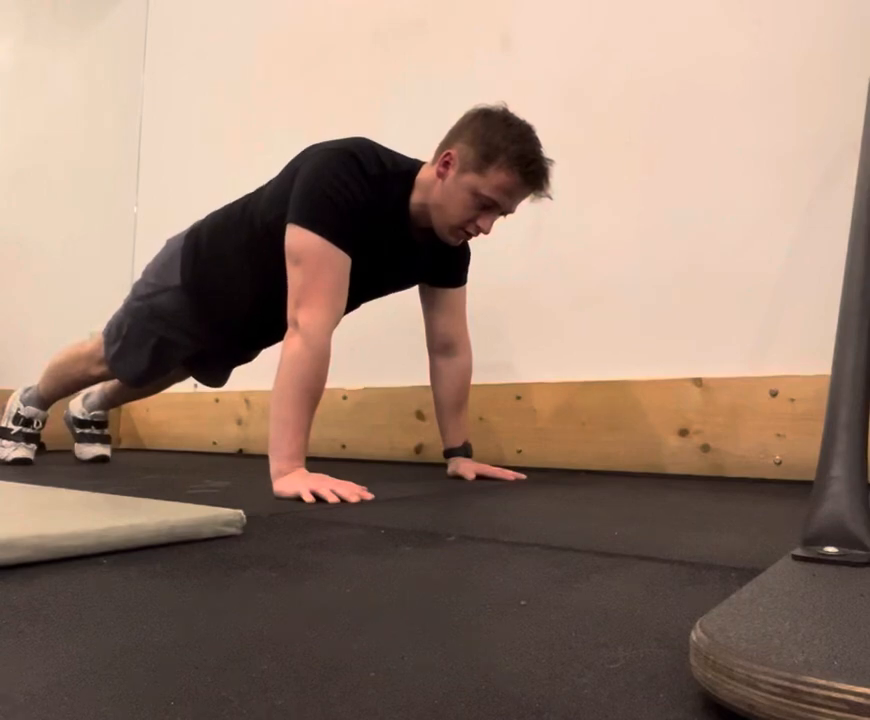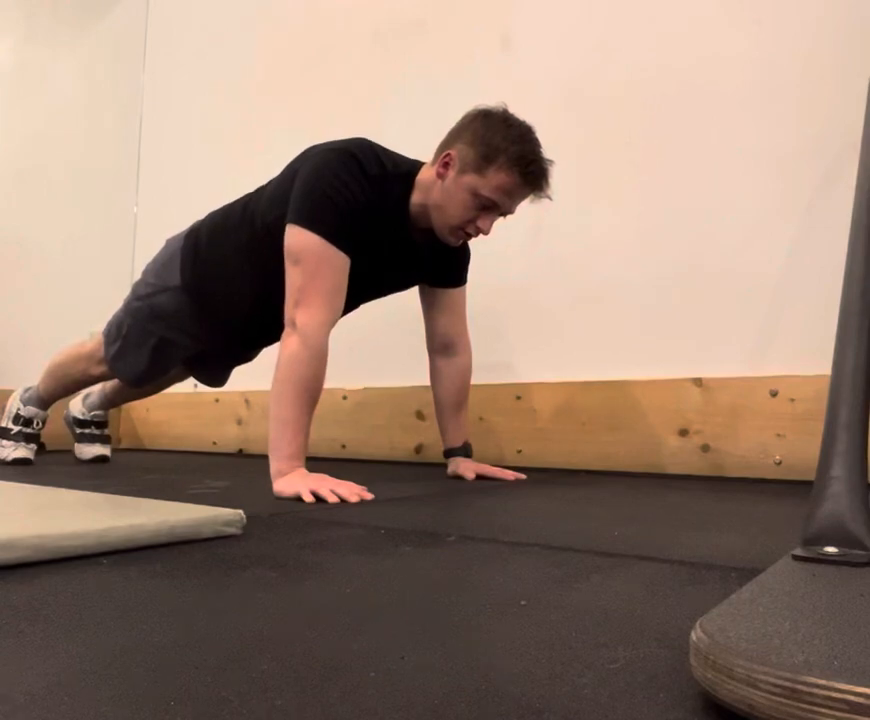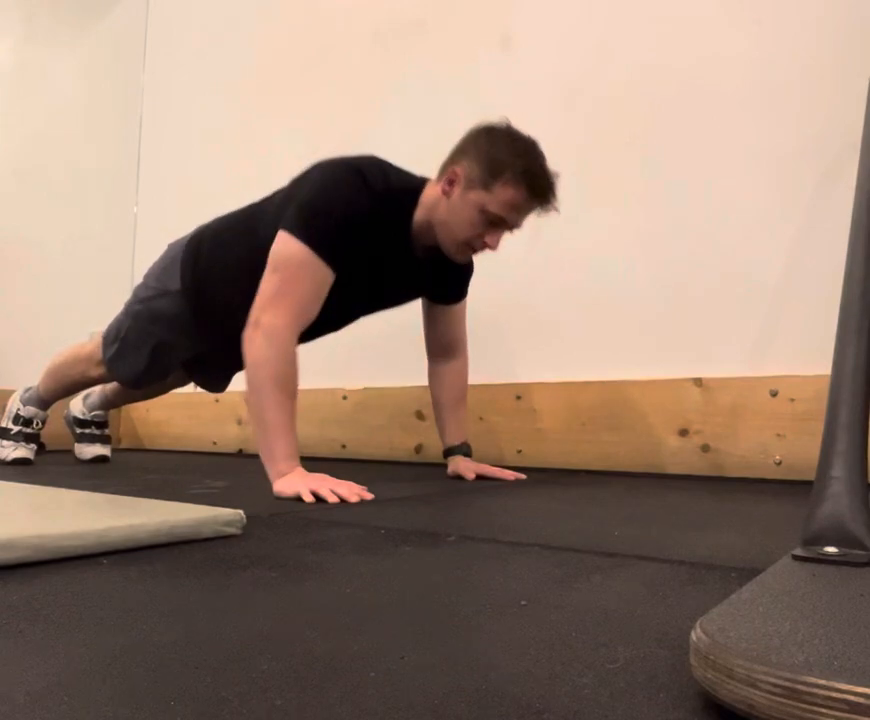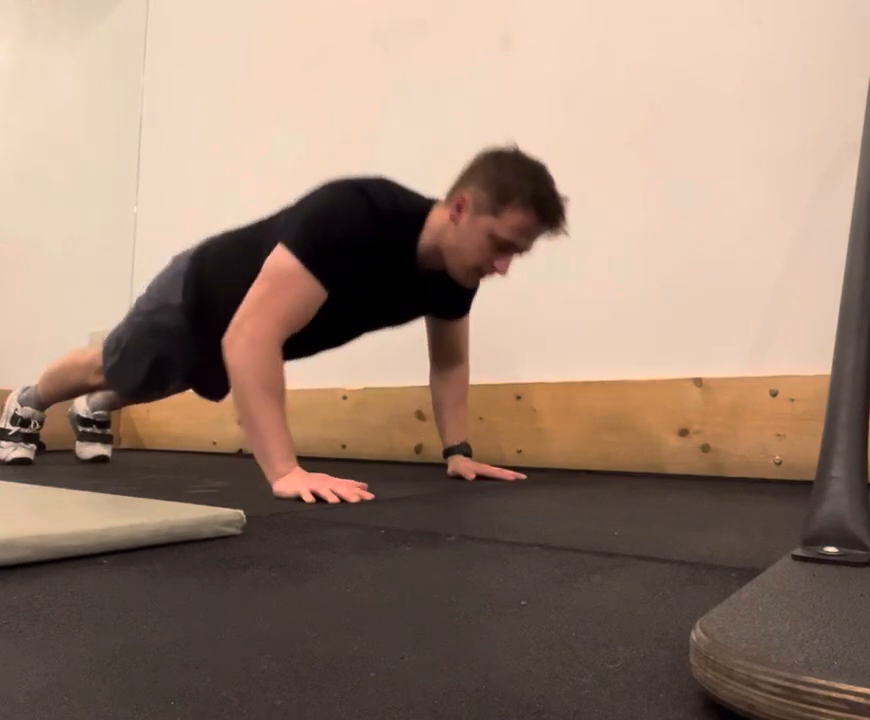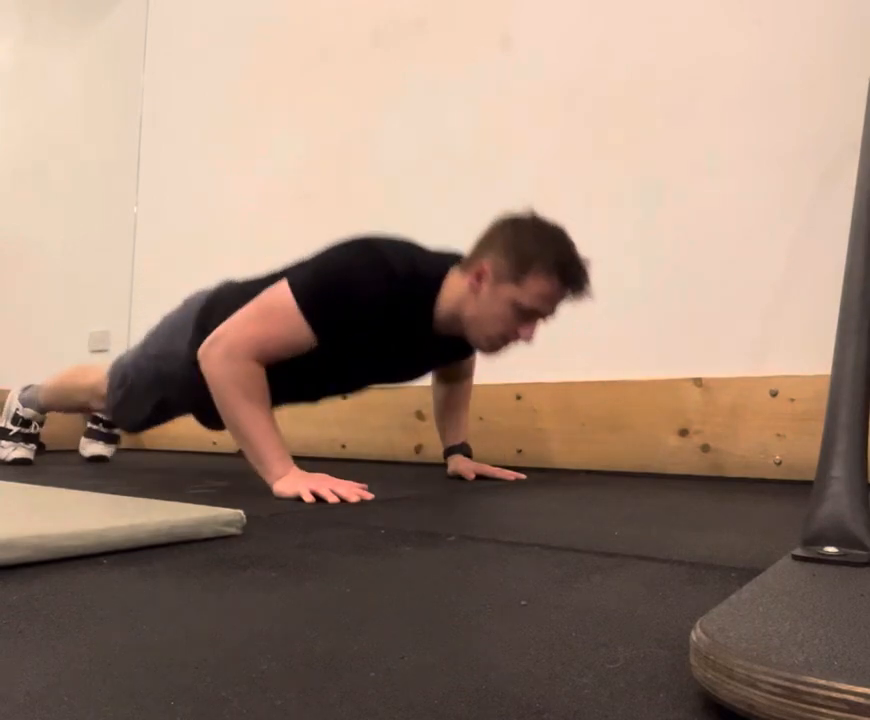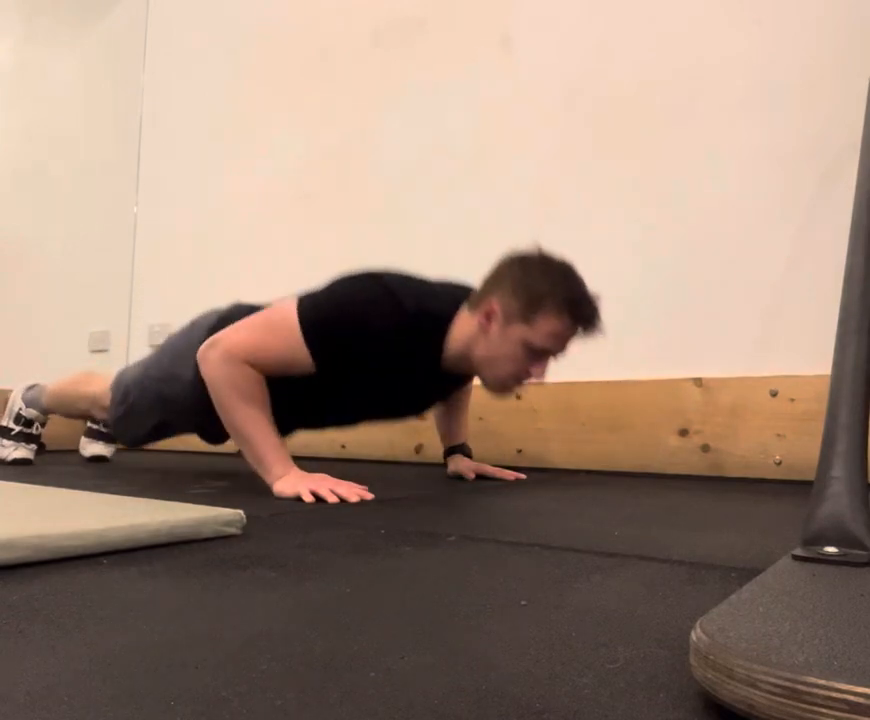
dt=0.1s
person 1, frame 1
left shoulder: (447, 238)
right shoulder: (344, 177)
left elbow: (449, 347)
right elbow: (310, 328)
left wrist: (458, 451)
right wrist: (287, 469)
left hip: (244, 322)
right hip: (193, 280)
left knee: (158, 378)
right knee: (110, 359)
left ankle: (90, 411)
person 1, frame 2
left shoulder: (447, 238)
right shoulder: (344, 178)
left elbow: (449, 347)
right elbow: (306, 327)
left wrist: (458, 451)
right wrist: (287, 468)
left hip: (244, 322)
right hip: (193, 280)
left knee: (156, 378)
right knee: (109, 359)
left ankle: (91, 411)
person 1, frame 3
left shoulder: (450, 251)
right shoulder: (349, 197)
left elbow: (448, 355)
right elbow: (272, 329)
left wrist: (456, 450)
right wrist: (285, 469)
left hip: (241, 320)
right hip: (194, 284)
left knee: (151, 383)
right knee: (108, 361)
left ankle: (91, 413)
person 1, frame 4
left shoulder: (455, 267)
right shoulder: (354, 220)
left elbow: (450, 361)
right elbow: (249, 337)
left wrist: (457, 451)
right wrist: (283, 471)
left hip: (245, 331)
right hip: (195, 301)
left knee: (151, 388)
right knee: (108, 370)
left ankle: (93, 413)
person 1, frame 5
left shoulder: (462, 303)
right shoulder: (370, 281)
left elbow: (454, 365)
right elbow: (222, 351)
left wrist: (456, 449)
right wrist: (279, 470)
left hip: (242, 354)
right hip: (209, 343)
right knee: (117, 393)
left ankle: (97, 426)
person 1, frame 6
left shoulder: (469, 334)
right shoulder: (378, 318)
right elbow: (223, 355)
left wrist: (458, 452)
right wrist: (282, 472)
left hip: (258, 374)
right hip: (215, 361)
right knee: (118, 406)
left ankle: (100, 422)
